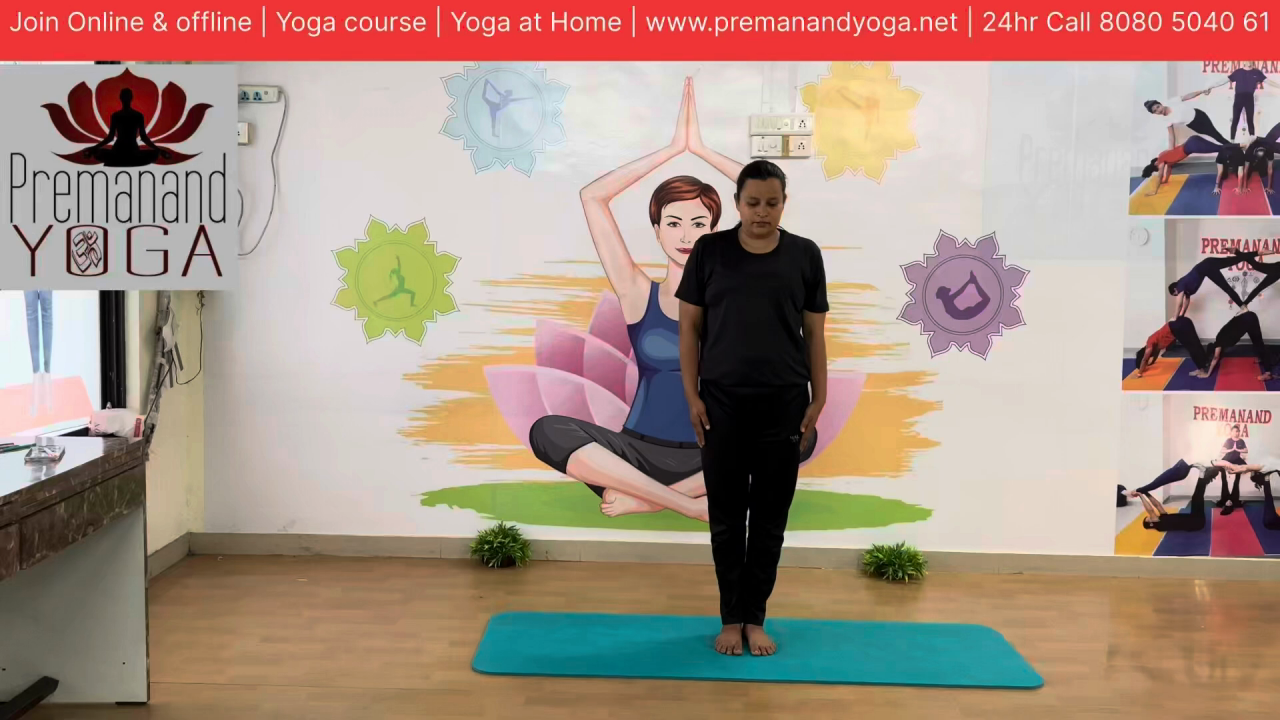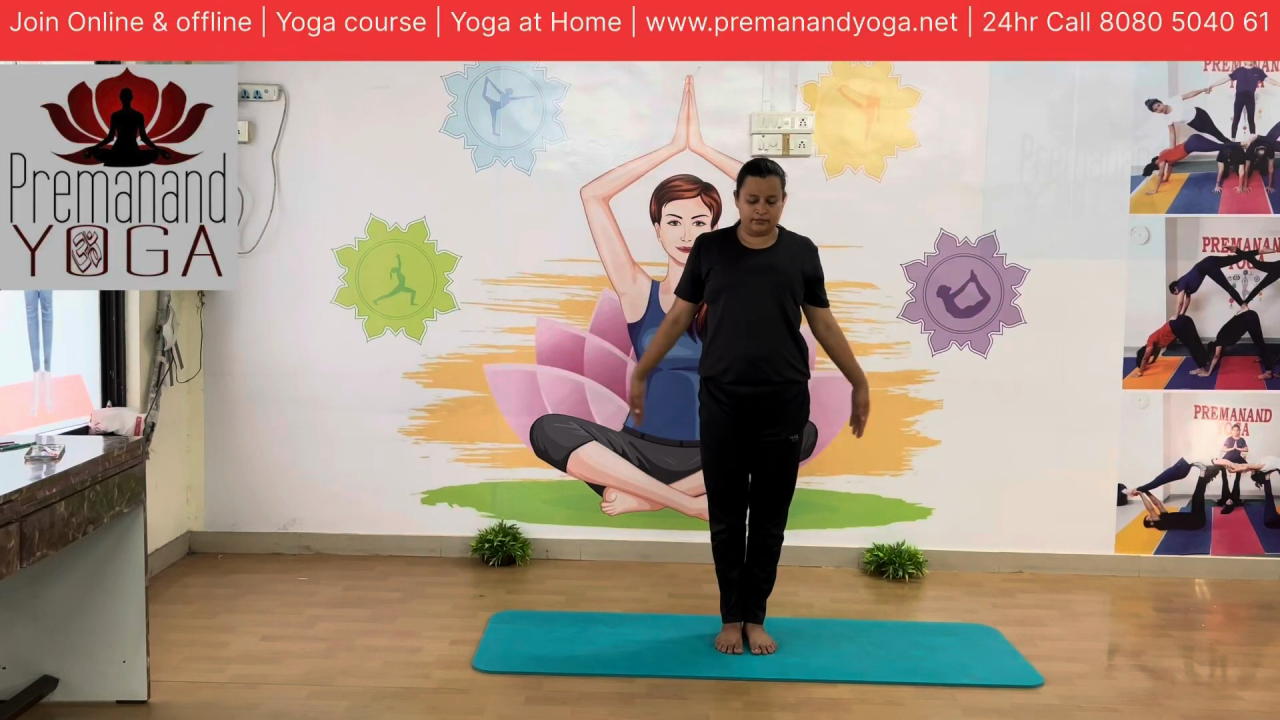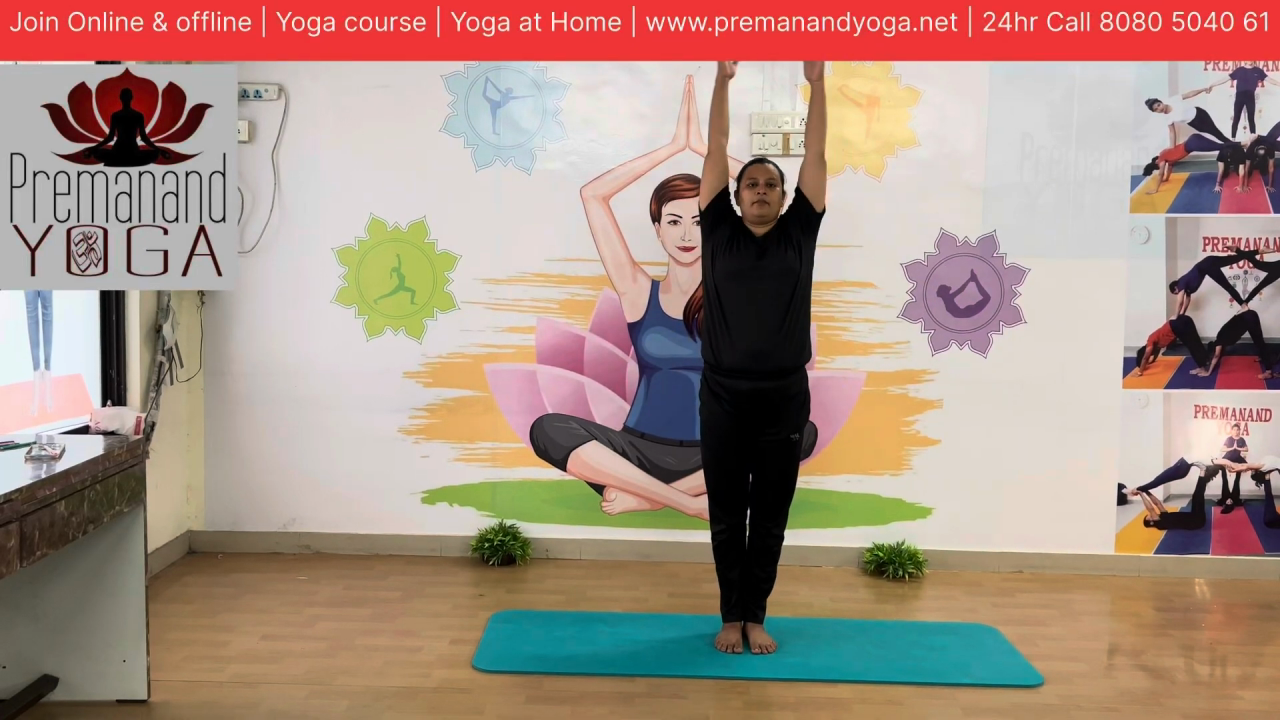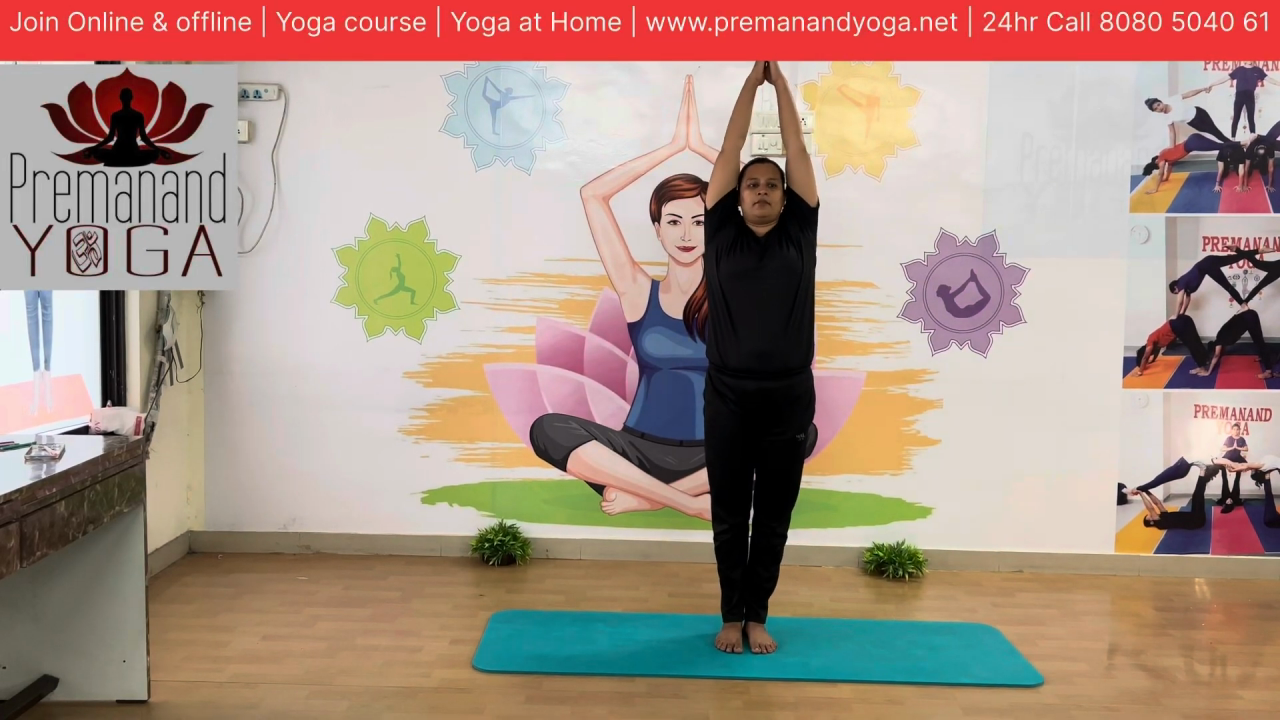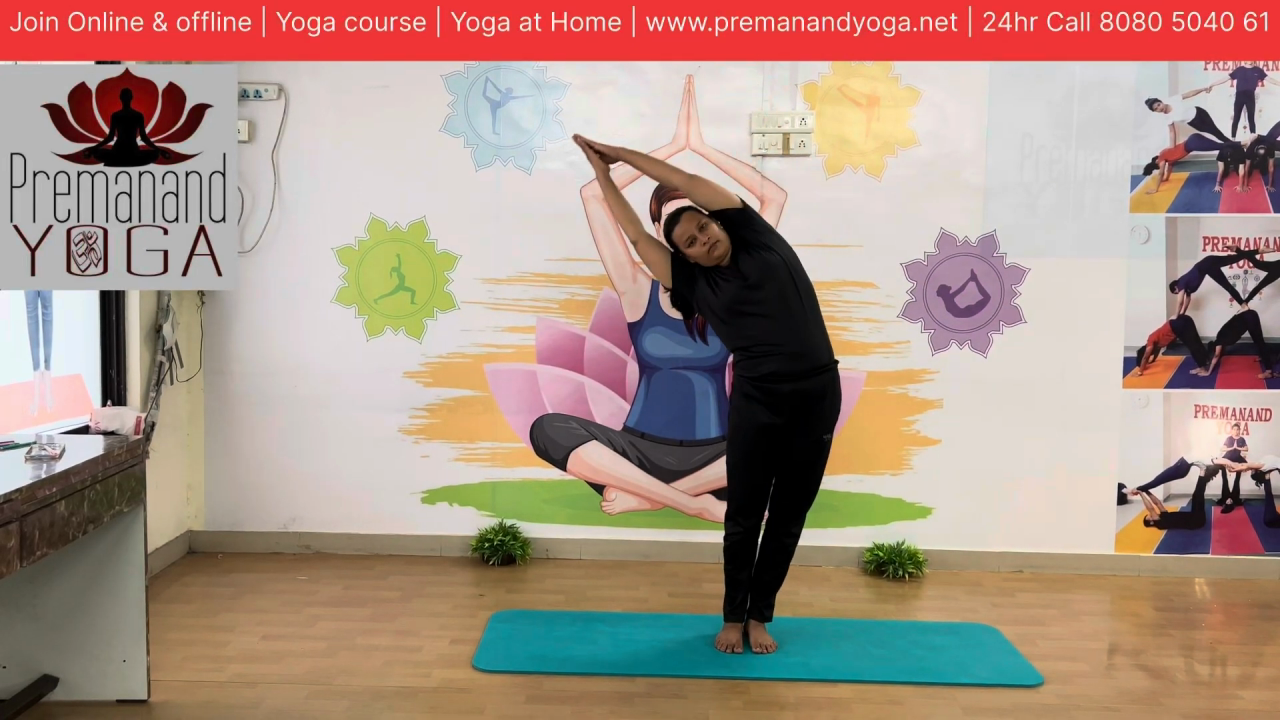
dt=1s
person 1, frame 1
left shoulder: (805, 254)
right shoulder: (709, 250)
left elbow: (814, 332)
right elbow: (690, 326)
left wrist: (818, 399)
right wrist: (692, 395)
left hip: (783, 403)
right hip: (722, 402)
left knee: (770, 517)
right knee: (726, 516)
left ankle: (755, 617)
right ankle: (730, 617)
person 1, frame 2
left shoulder: (802, 252)
right shoulder: (710, 248)
left elbow: (823, 323)
right elbow: (679, 316)
left wrist: (859, 382)
right wrist: (642, 370)
left hip: (784, 400)
right hip: (722, 399)
left knee: (770, 515)
right knee: (726, 514)
left ankle: (755, 616)
right ankle: (731, 616)
person 1, frame 3
left shoulder: (799, 233)
right shoulder: (719, 231)
left elbow: (815, 156)
right elbow: (715, 151)
left wrist: (817, 85)
right wrist: (721, 80)
left hip: (784, 397)
right hip: (723, 396)
left knee: (770, 516)
right knee: (726, 515)
left ankle: (755, 615)
right ankle: (730, 615)
person 1, frame 4
left shoulder: (800, 232)
right shoulder: (722, 234)
left elbow: (798, 151)
right elbow: (728, 152)
left wrist: (780, 82)
right wrist: (749, 84)
left hip: (788, 396)
right hip: (728, 395)
left knee: (773, 516)
right knee: (729, 514)
left ankle: (757, 614)
right ankle: (731, 615)
person 1, frame 5
left shoulder: (754, 234)
right shoulder: (695, 283)
left elbow: (689, 183)
right elbow: (638, 238)
left wrist: (623, 152)
right wrist: (603, 173)
left hip: (818, 393)
right hip: (756, 401)
left knee: (789, 515)
right knee: (743, 515)
left ankle: (759, 616)
right ankle: (733, 615)
person 2, frame 1
right shoulder: (638, 294)
right elbow: (592, 197)
left wrist: (699, 148)
right wrist: (673, 148)
right hip: (640, 453)
right knee: (548, 432)
left ankle: (645, 496)
right ankle: (694, 504)
person 2, frame 2
right shoulder: (638, 293)
right elbow: (592, 196)
left wrist: (702, 147)
right wrist: (675, 146)
right hip: (640, 453)
left knee: (802, 434)
right knee: (548, 431)
left ankle: (645, 495)
right ankle: (692, 503)
person 2, frame 3
right shoulder: (638, 291)
right elbow: (592, 195)
left wrist: (700, 144)
right wrist: (673, 146)
right hip: (642, 452)
left knee: (800, 433)
right knee: (548, 430)
left ankle: (646, 496)
right ankle: (694, 502)
person 2, frame 4
right shoulder: (639, 291)
right elbow: (593, 195)
left wrist: (698, 145)
right wrist: (673, 147)
right hip: (656, 448)
left knee: (801, 432)
right knee: (548, 431)
left ankle: (646, 494)
right ankle: (690, 500)
person 2, frame 5
right shoulder: (638, 290)
left elbow: (775, 197)
right elbow: (592, 193)
left wrist: (699, 145)
right wrist: (673, 146)
left hip: (713, 456)
right hip: (642, 452)
right knee: (548, 430)
left ankle: (647, 495)
right ankle: (696, 503)
